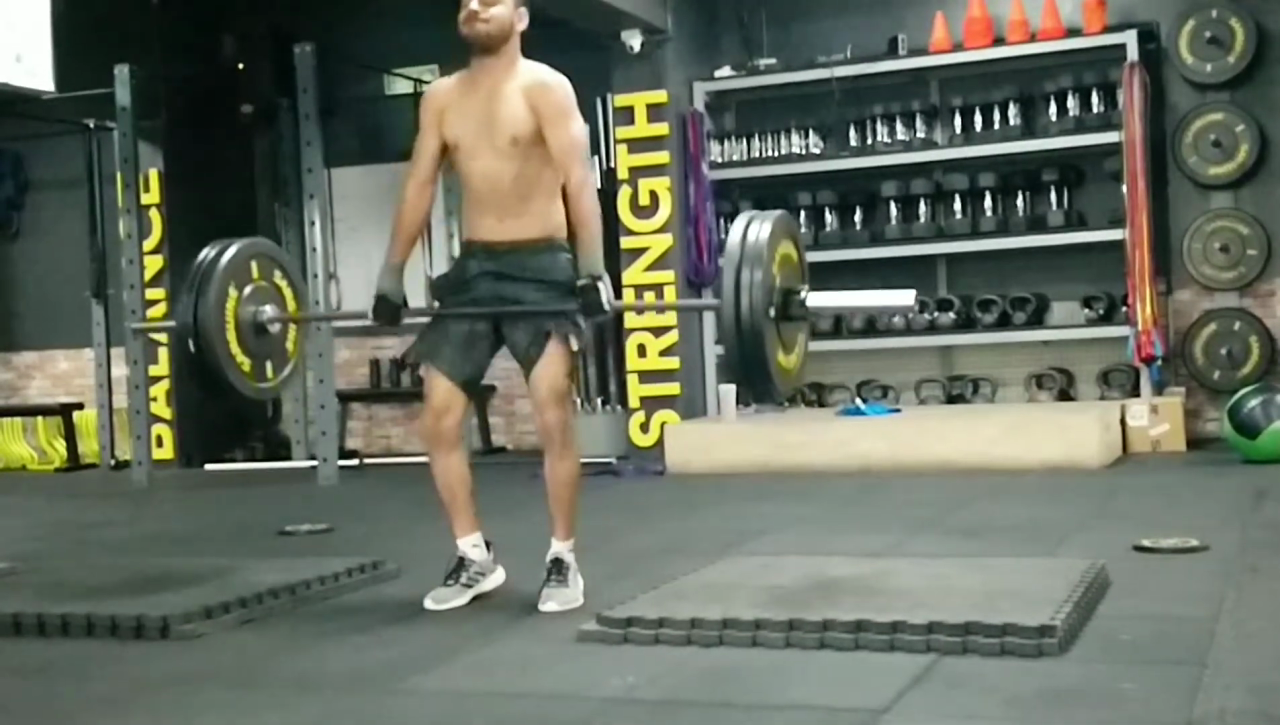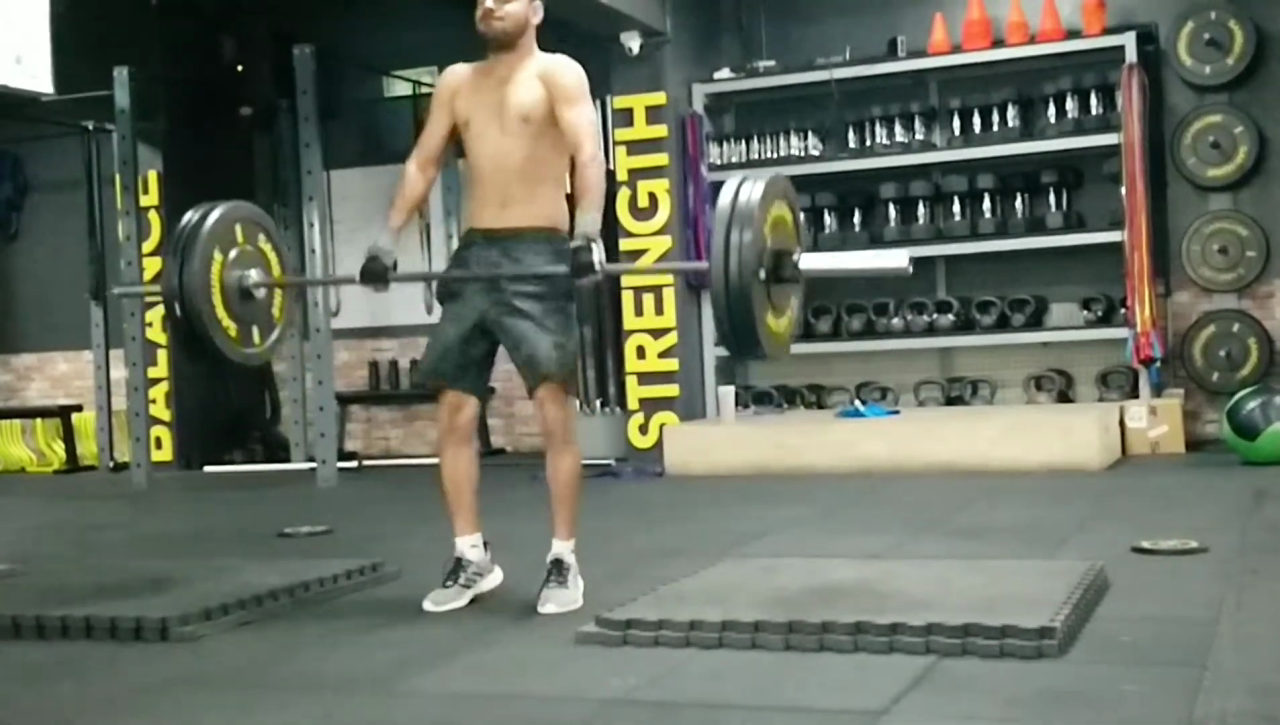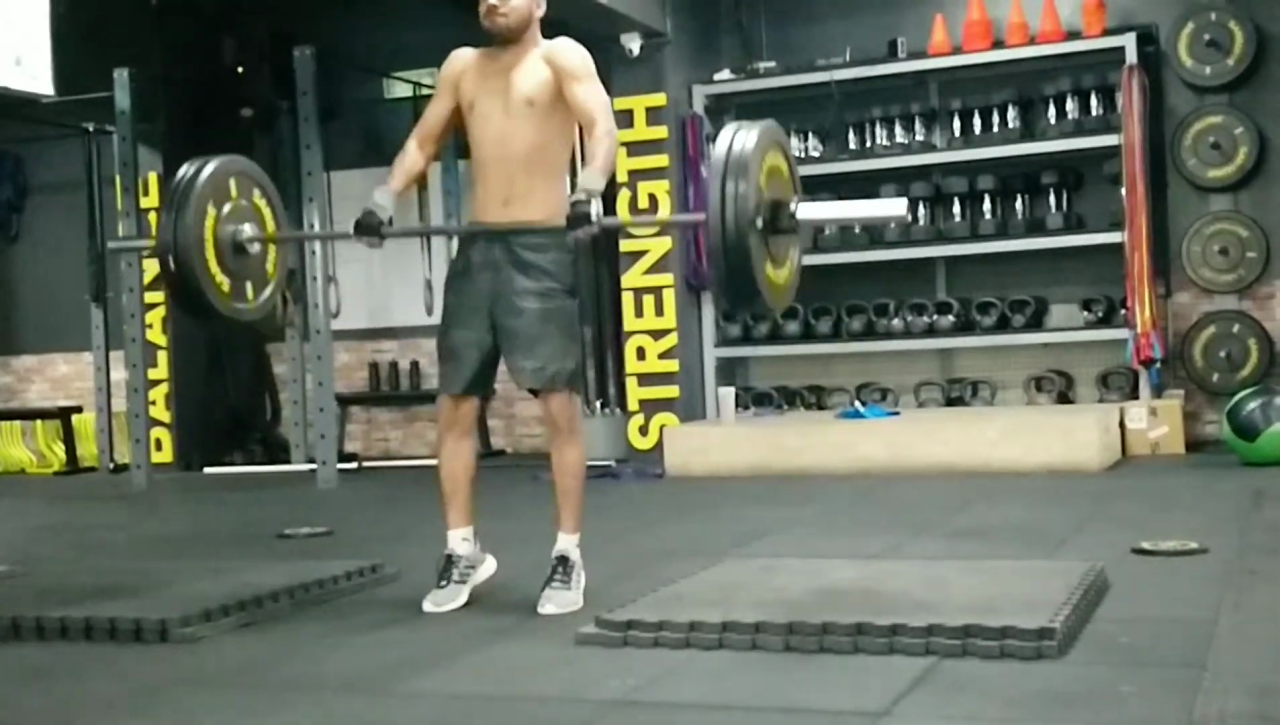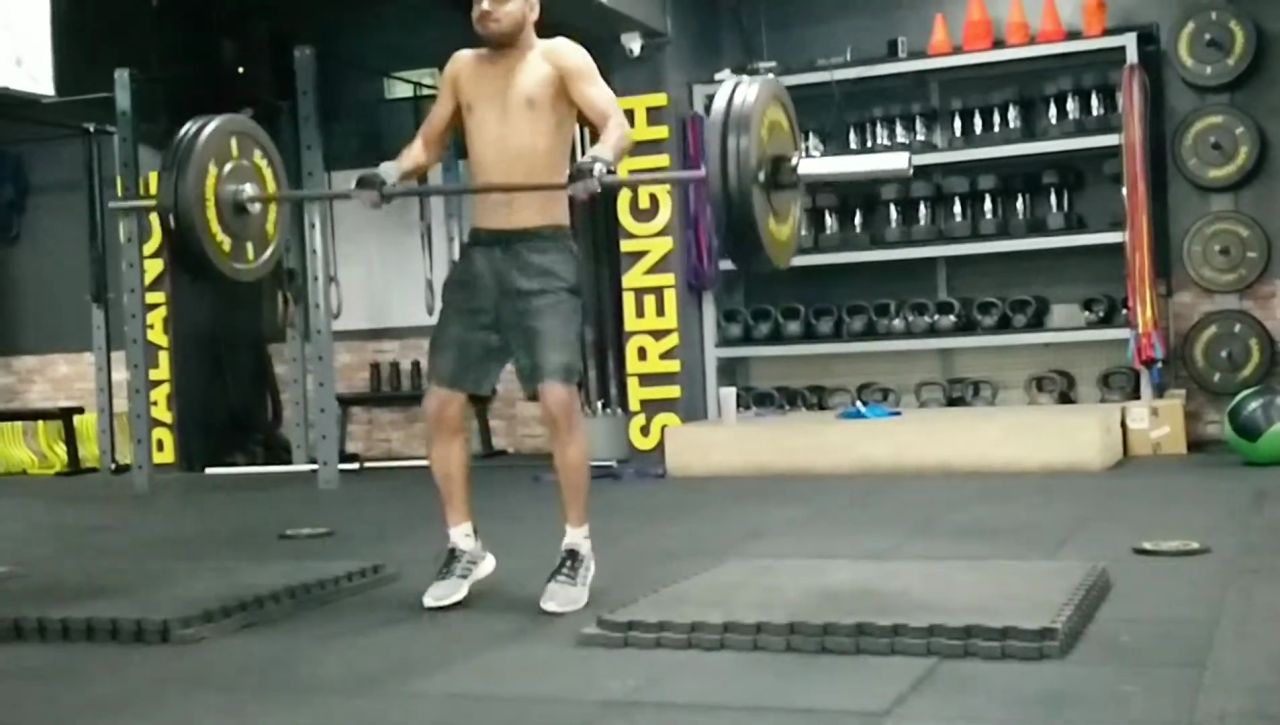
dt=0.3s
person 1, frame 1
left shoulder: (545, 86)
right shoulder: (441, 95)
left elbow: (580, 180)
right elbow: (419, 186)
left wrist: (594, 270)
right wrist: (392, 275)
left hip: (539, 266)
right hip: (470, 268)
left knee: (552, 414)
right knee: (439, 417)
left ankle: (563, 561)
right ankle: (474, 557)
person 1, frame 2
left shoulder: (557, 71)
right shoulder: (455, 81)
left elbow: (588, 154)
right elbow: (422, 164)
left wrist: (588, 233)
right wrist: (387, 241)
left hip: (539, 257)
right hip: (472, 257)
left knee: (553, 411)
right knee: (454, 416)
left ankle: (564, 561)
right ankle: (472, 557)
person 1, frame 3
left shoulder: (562, 57)
right shoulder: (461, 64)
left elbow: (603, 128)
right elbow: (422, 142)
left wrist: (590, 191)
right wrist: (382, 201)
left hip: (541, 248)
right hip: (476, 249)
left knee: (559, 405)
right knee: (455, 408)
left ankle: (567, 557)
right ankle: (463, 551)
person 1, frame 4
left shoulder: (560, 57)
right shoulder: (462, 67)
left elbow: (616, 122)
right elbow: (429, 141)
left wrist: (597, 161)
right wrist: (389, 173)
left hip: (542, 252)
right hip: (478, 253)
left knee: (558, 400)
right knee: (442, 407)
left ankle: (576, 549)
right ankle: (464, 547)
